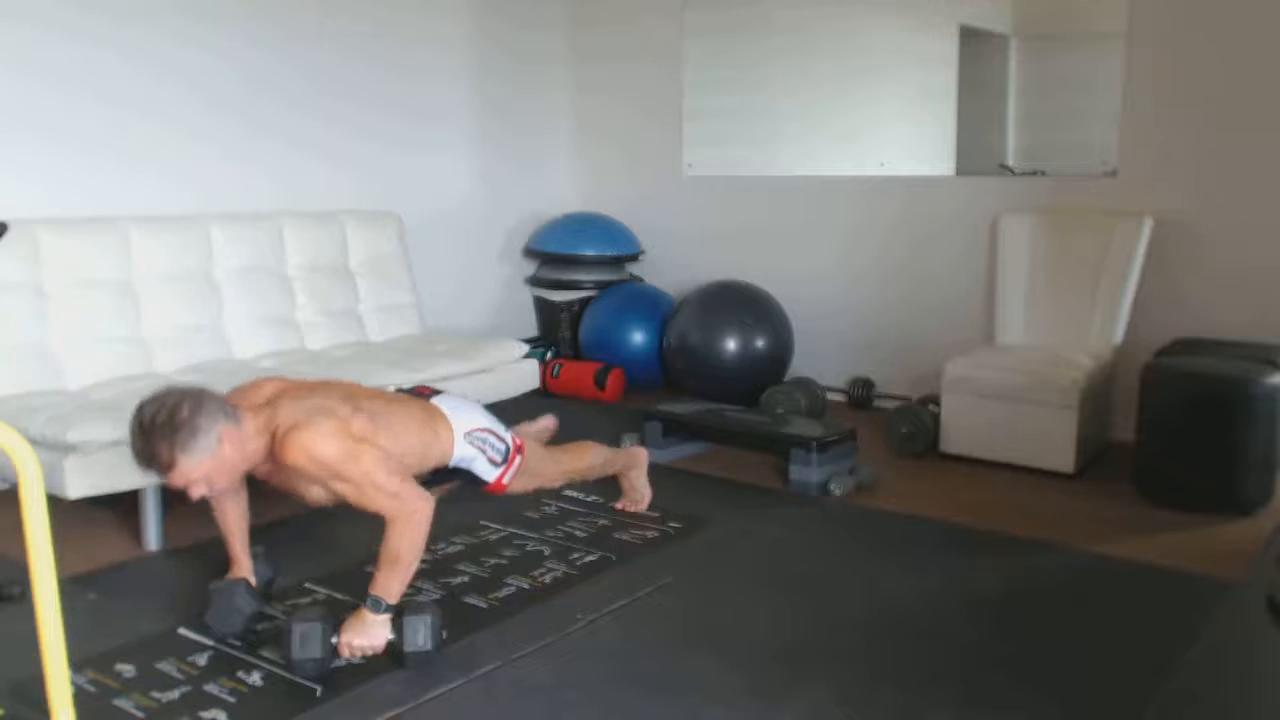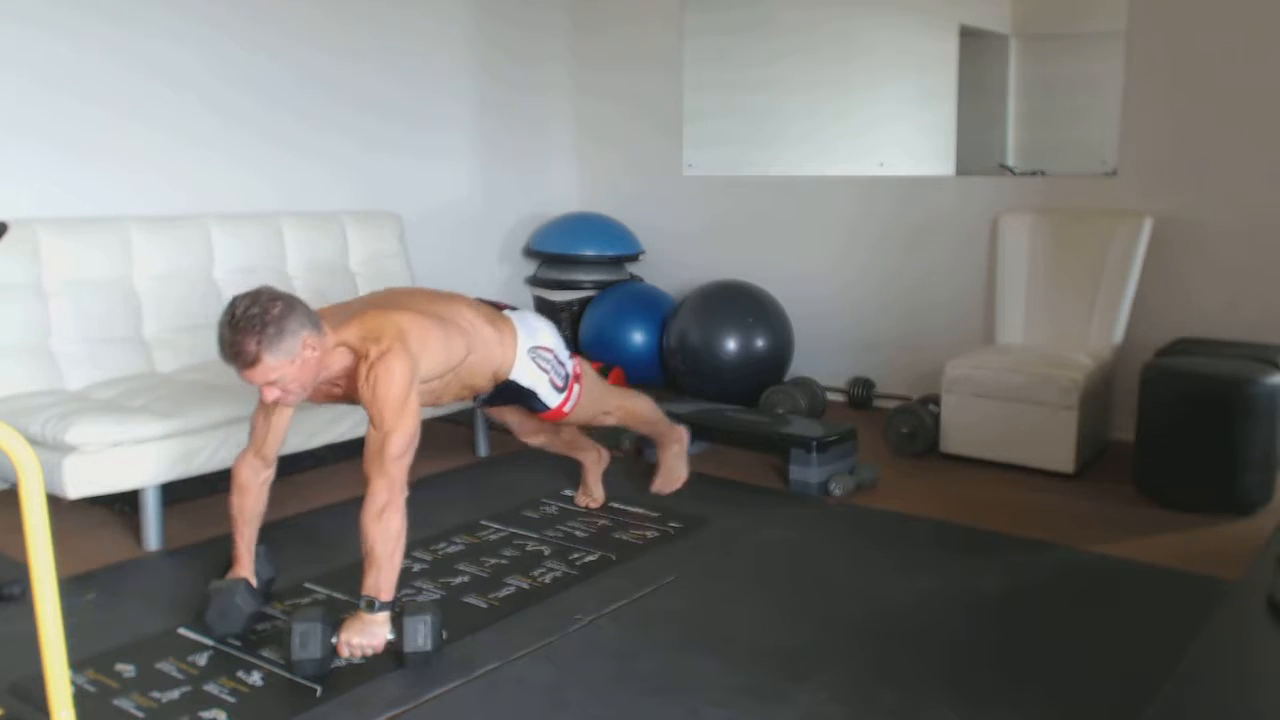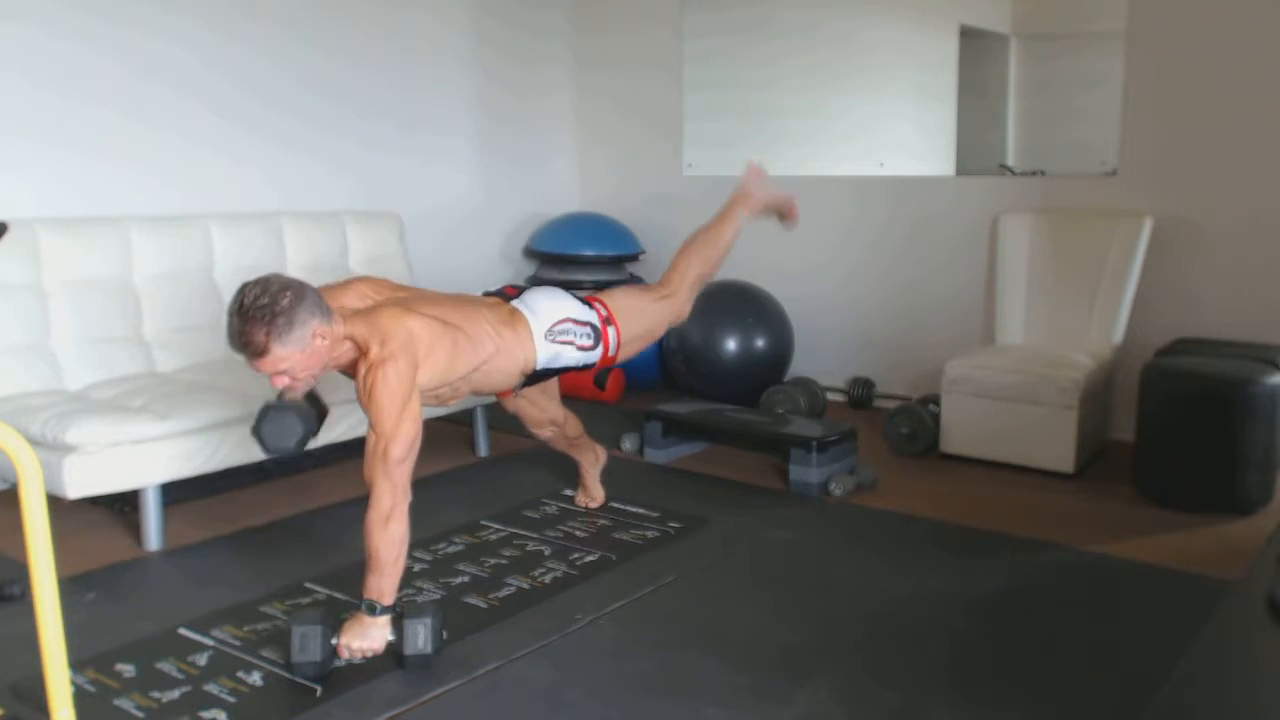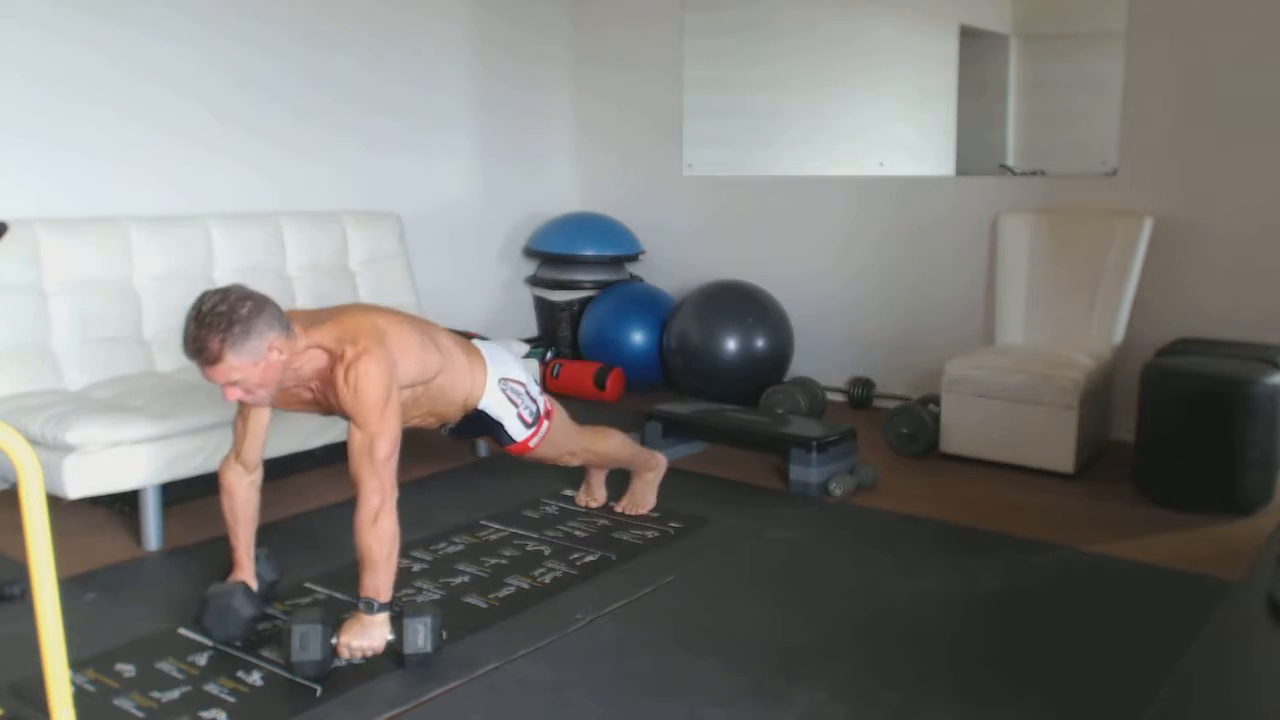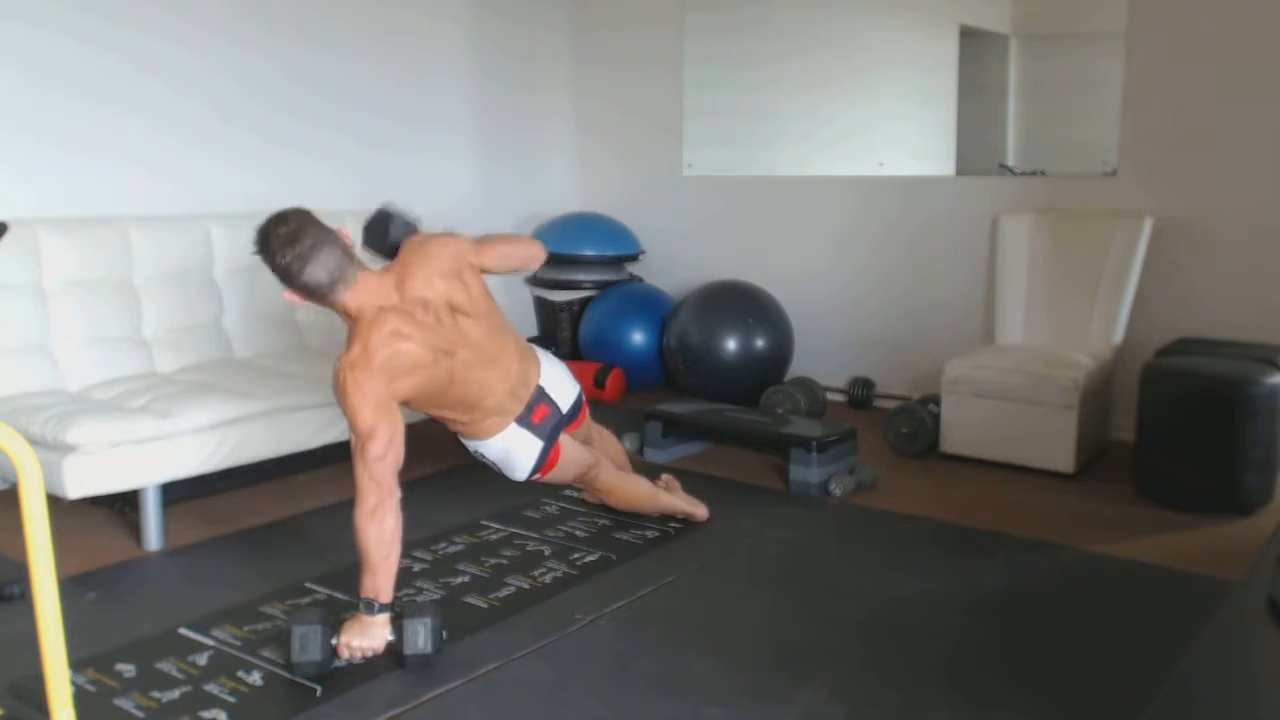
dt=1s
person 1, frame 1
left shoulder: (303, 443)
right shoulder: (231, 417)
left elbow: (414, 508)
left wrist: (376, 610)
right wrist: (241, 565)
left hip: (452, 431)
right hip: (412, 415)
left knee: (551, 472)
left ankle: (628, 461)
right ankle: (532, 431)
person 1, frame 2
left shoulder: (382, 361)
right shoulder: (291, 353)
left elbow: (389, 492)
right elbow: (255, 464)
left wrist: (374, 610)
right wrist: (241, 565)
left hip: (520, 344)
right hip: (479, 338)
left knee: (604, 408)
right knee: (531, 430)
left ankle: (671, 436)
right ankle: (590, 458)
person 1, frame 3
left shoulder: (386, 362)
right shoulder: (327, 304)
left elbow: (390, 499)
left wrist: (374, 614)
right wrist: (292, 388)
left hip: (543, 328)
right hip: (504, 317)
left knee: (673, 299)
right knee: (544, 423)
left ankle: (748, 198)
right ankle: (588, 463)
person 1, frame 4
left shoulder: (359, 362)
right shoulder: (266, 356)
left elbow: (378, 497)
right elbow: (240, 469)
left wrist: (373, 613)
right wrist: (243, 569)
left hip: (491, 380)
right hip: (448, 391)
left knee: (573, 444)
left ankle: (650, 464)
right ankle: (595, 473)
person 1, frame 5
left shoulder: (361, 373)
right shoulder: (428, 252)
left elbow: (378, 494)
right elbow: (533, 250)
left wrist: (373, 615)
left hip: (507, 439)
right hip: (545, 378)
left knee: (592, 473)
right knee: (589, 435)
left ankle: (685, 508)
right ankle: (631, 484)
